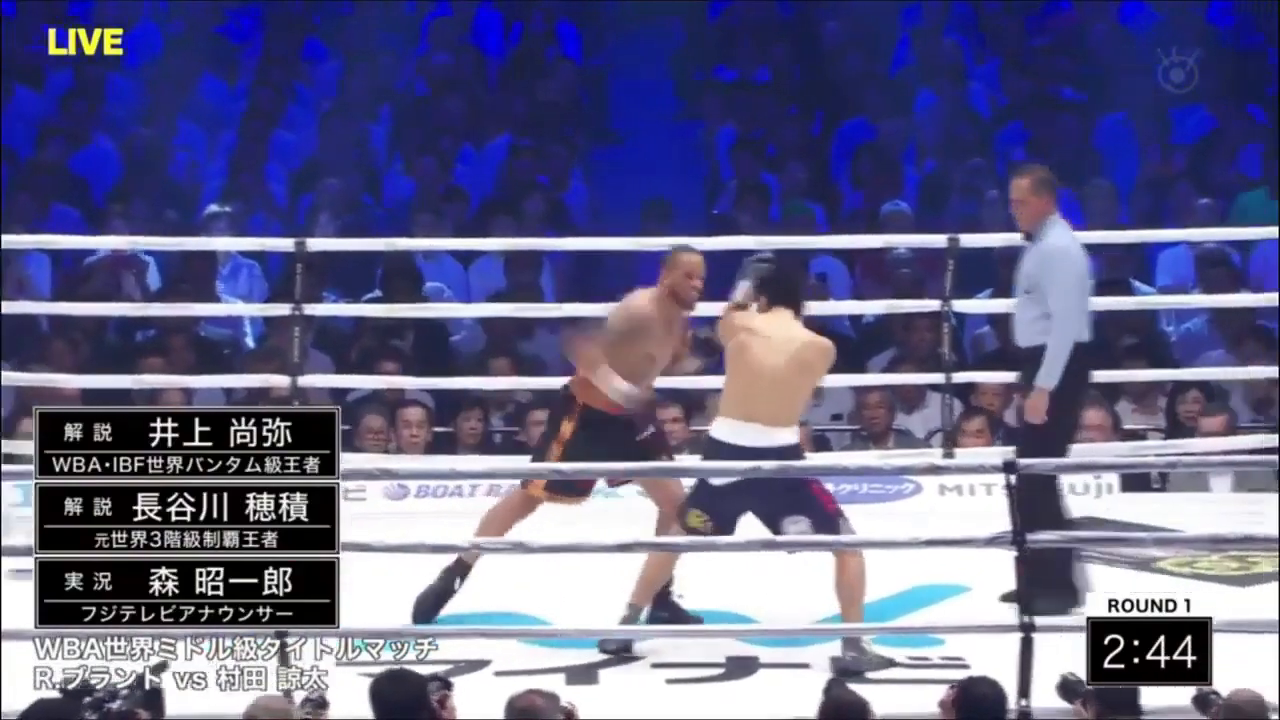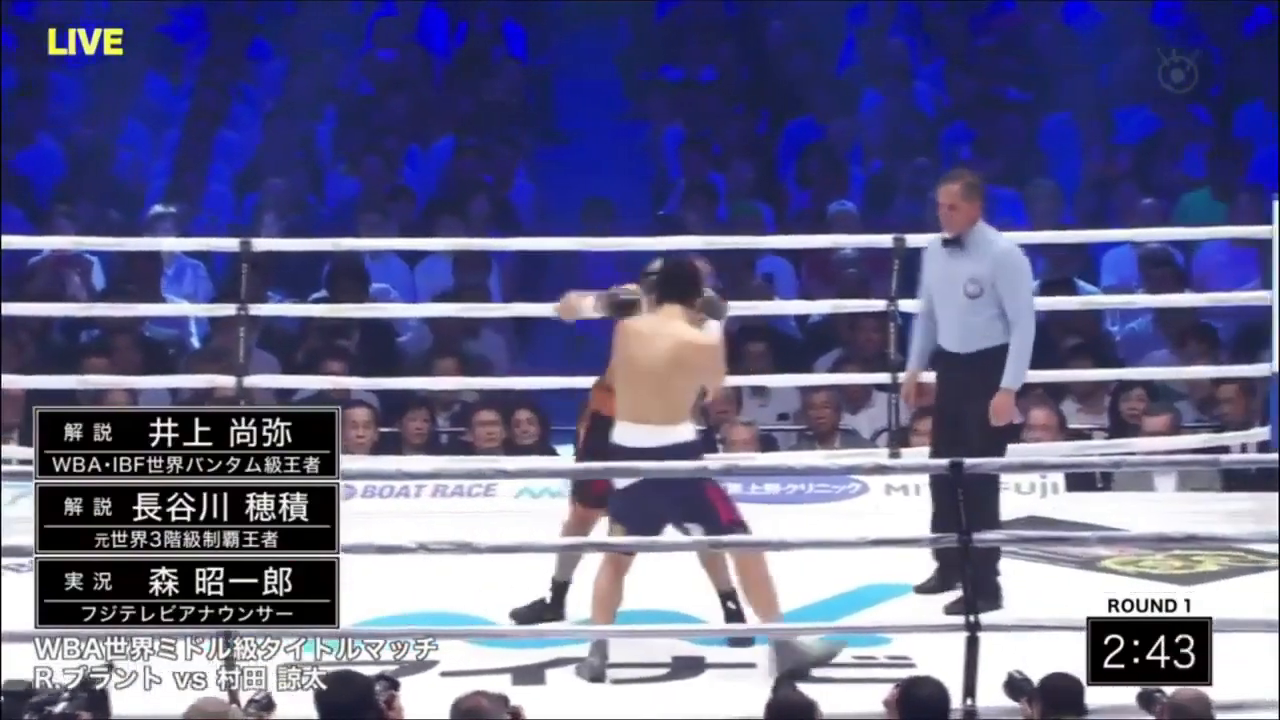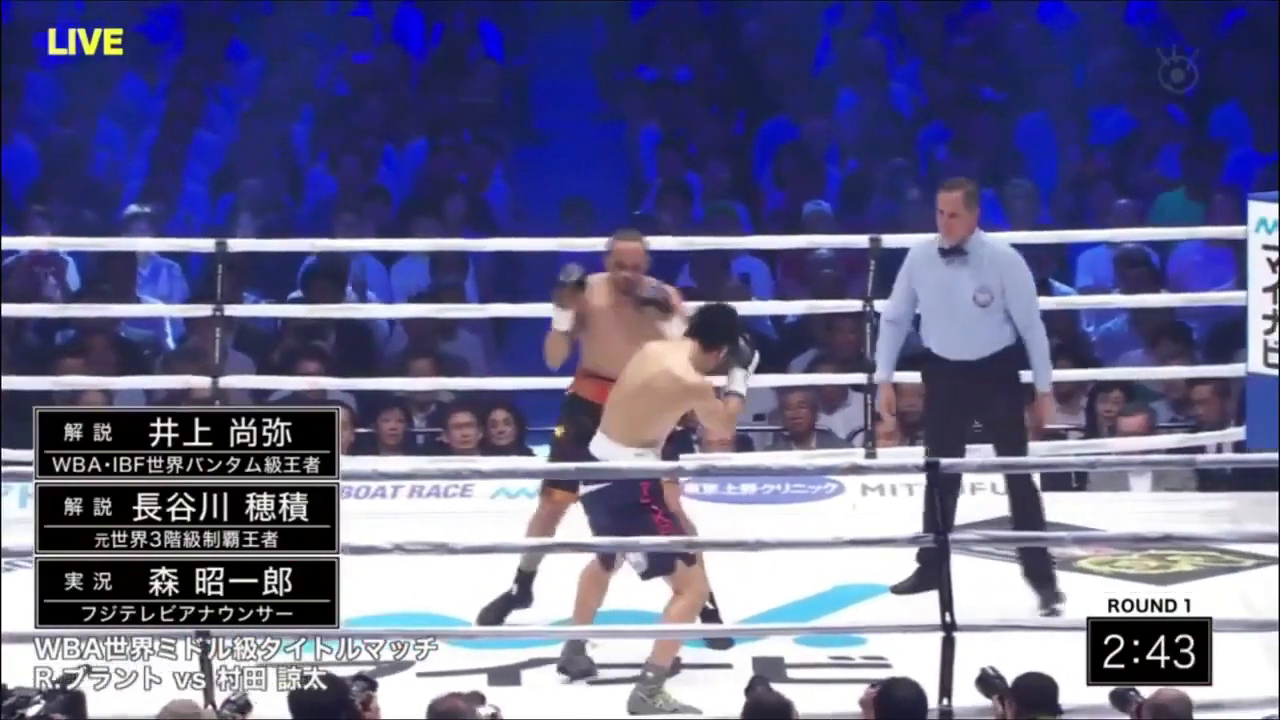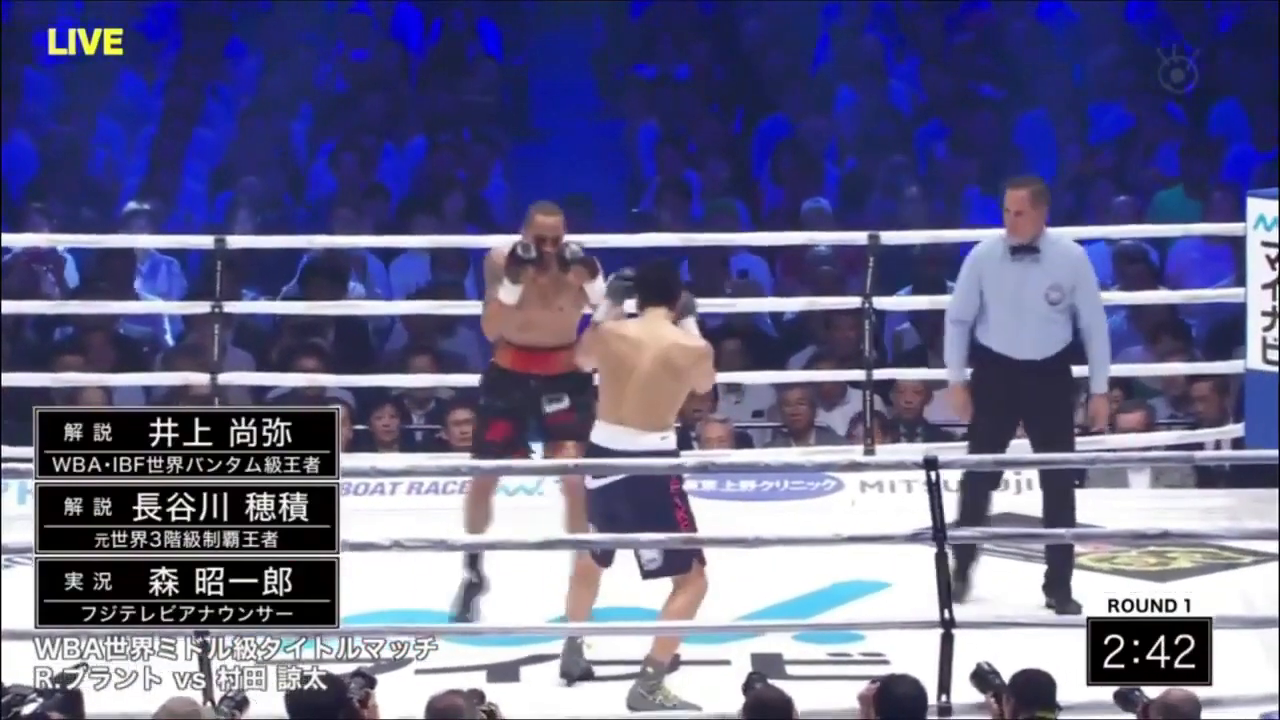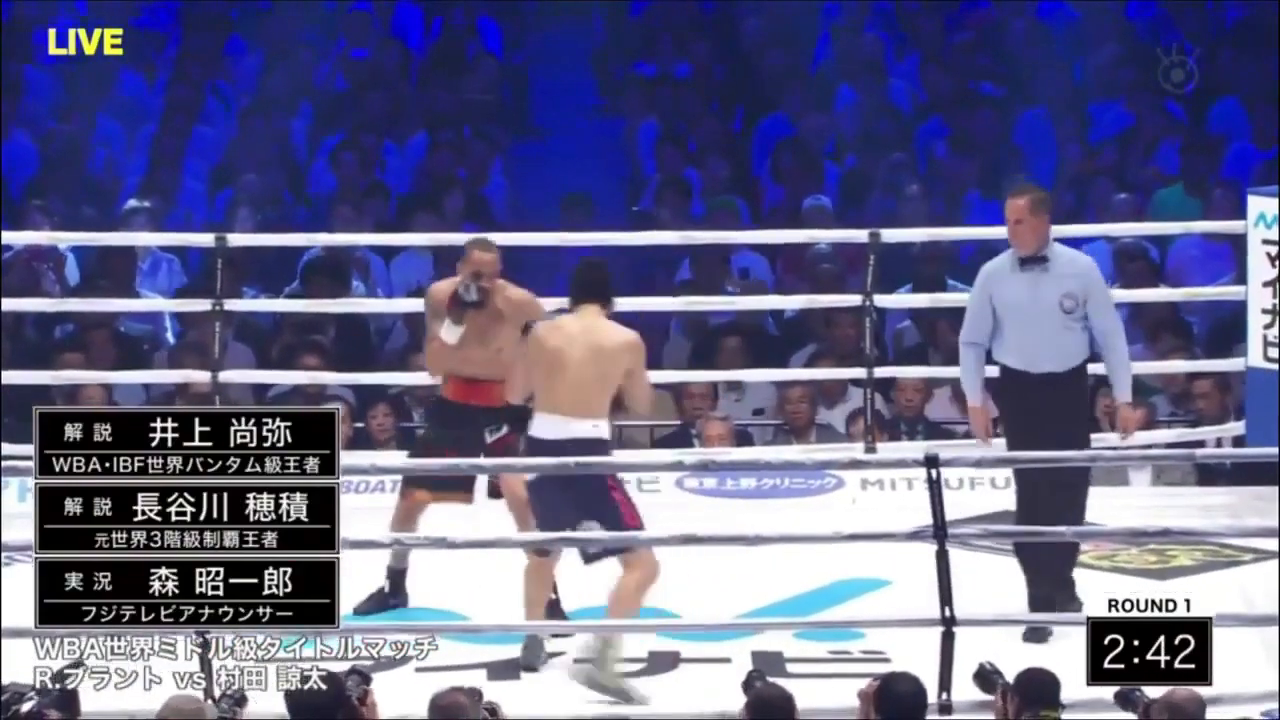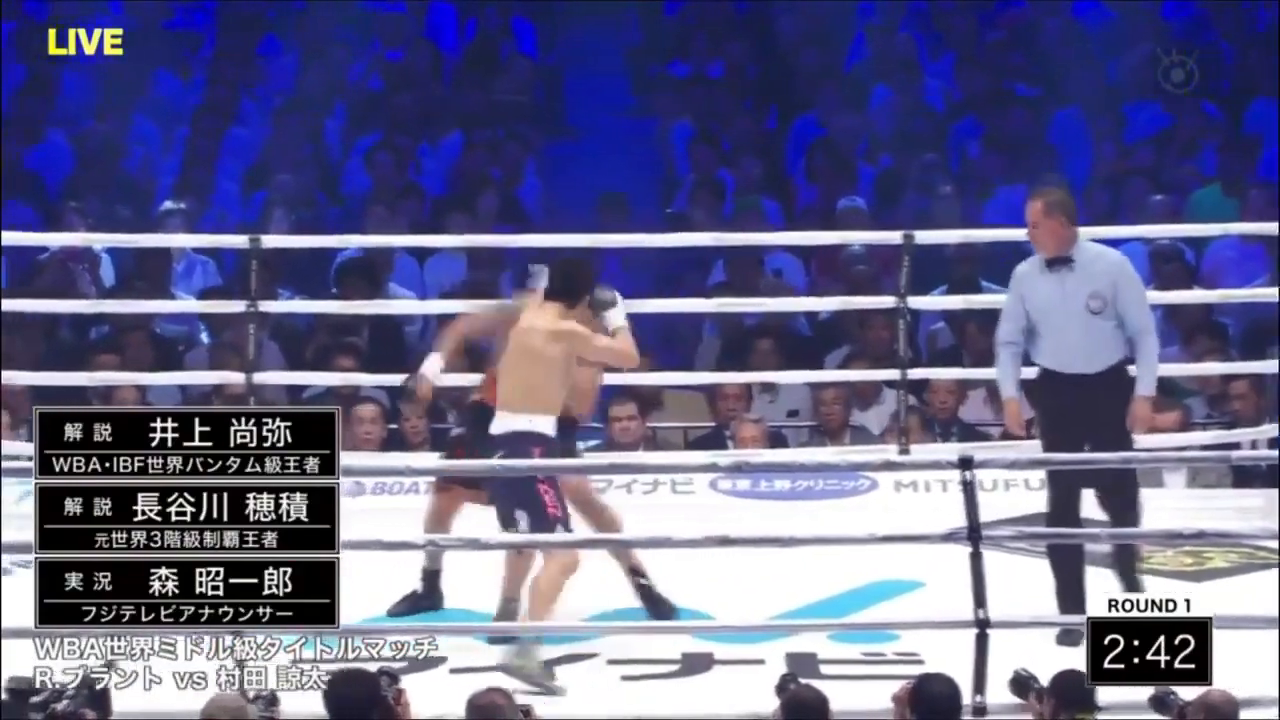
dt=0.4s
person 1, frame 1
left shoulder: (1057, 248)
right shoulder: (1042, 244)
left elbow: (1066, 323)
left wrist: (1044, 387)
right wrist: (1038, 379)
left hip: (1057, 369)
right hip: (1044, 365)
left knee: (1035, 474)
right knee: (1031, 472)
left ankle: (1052, 585)
right ankle: (1040, 579)
person 1, frame 2
left shoulder: (1002, 254)
right shoulder: (936, 252)
left elbow: (1022, 324)
left wrist: (1008, 389)
right wrist: (914, 369)
left hip: (989, 369)
right hip: (952, 368)
left knee: (978, 478)
right knee: (943, 471)
left ankle: (984, 587)
right ankle: (952, 565)
person 1, frame 3
left shoulder: (1004, 260)
right shoulder: (920, 258)
left elbow: (1030, 326)
right elbow: (895, 319)
left wrist: (1043, 389)
right wrist: (885, 379)
left hip: (995, 373)
right hip: (944, 374)
left knee: (1016, 472)
right knee: (940, 474)
left ankle: (1041, 578)
right ankle: (931, 566)
person 1, frame 4
left shoulder: (1072, 258)
right shoulder: (983, 256)
left elbow: (1093, 325)
right elbow: (958, 319)
left wrist: (1099, 389)
right wrist: (957, 380)
left hip: (1051, 374)
right hip: (996, 372)
left knee: (1059, 481)
right knee: (980, 472)
left ankle: (1059, 584)
right ankle: (962, 564)
person 1, frame 5
left shoulder: (1080, 268)
right shoulder: (993, 274)
left elbow: (1110, 334)
right elbow: (971, 342)
left wrist: (1123, 397)
right wrist: (974, 401)
left hip: (1070, 388)
right hip: (1019, 391)
left knee: (1071, 490)
right knee: (1032, 495)
left ankle: (1061, 583)
right ankle: (1041, 604)
person 1, frame 6
left shoulder: (1111, 265)
right shoulder: (1025, 275)
left elbow: (1144, 332)
right elbow: (1009, 341)
left wrist: (1144, 393)
right wrist: (1010, 396)
left hip: (1108, 387)
right hip: (1056, 391)
left knee: (1120, 489)
right knee: (1063, 498)
left ankle: (1126, 568)
right ankle: (1072, 610)
person 2, frame 1
left shoulder: (741, 325)
right shoulder: (821, 347)
left elbow: (720, 327)
left wrist: (745, 286)
left hip: (725, 454)
right hip: (780, 460)
right knee: (847, 548)
left ankle: (626, 628)
right ankle: (853, 650)
person 2, frame 2
left shoulder: (627, 328)
right shoulder: (702, 343)
right wrist: (715, 321)
left hip: (626, 456)
right hip: (675, 457)
left knee: (615, 557)
right knee: (745, 551)
left ankle: (596, 654)
right ankle: (785, 647)
person 2, frame 3
left shoulder: (651, 349)
right shoulder: (692, 382)
right elbow: (724, 427)
right wrist: (741, 375)
right hip: (628, 484)
left knee: (606, 560)
right knee: (693, 585)
left ankle: (574, 651)
right ankle: (648, 689)
person 2, frame 4
left shoulder: (610, 333)
right shoulder: (693, 348)
left elbow: (582, 360)
right elbow: (704, 386)
left wrist: (608, 304)
right wrist: (690, 321)
left hip: (603, 460)
right hip: (651, 468)
left knee: (592, 560)
right knee: (691, 581)
left ankle: (572, 652)
right ankle: (648, 685)
person 2, frame 5
left shoulder: (542, 332)
right shoulder: (627, 340)
right elbow: (641, 404)
left hip: (542, 451)
right hip: (586, 456)
left knee: (543, 552)
right knee: (641, 564)
left ankle: (533, 645)
right ankle: (599, 660)
person 2, frame 6
left shoulder: (524, 322)
right shoulder: (567, 332)
right elbow: (628, 358)
right wrist: (614, 312)
left hip: (504, 447)
right hip: (528, 449)
left knee: (525, 536)
right knee: (563, 556)
left ankle: (517, 635)
right ankle: (525, 651)
person 3, frame 1
left shoulder: (676, 316)
right shoulder: (641, 308)
left elbow: (676, 361)
right elbow: (582, 350)
right wrist: (624, 392)
left hip: (628, 412)
right hip: (588, 409)
left knee: (674, 500)
right knee: (526, 499)
left ankle: (661, 599)
right ankle: (453, 577)
person 3, frame 2
right shoulder: (634, 298)
right elbow: (567, 308)
right wrist: (599, 302)
right hip: (610, 413)
right knee: (583, 516)
left ankle: (731, 607)
right ankle: (556, 598)
person 3, frame 3
left shoulder: (665, 297)
right shoulder: (587, 291)
right elbow: (553, 362)
left wrist: (667, 319)
right wrist: (563, 309)
right hip: (589, 405)
right knee: (552, 504)
right ankle: (520, 588)
person 3, frame 4
left shoulder: (577, 264)
right shoulder: (500, 259)
right elbow: (491, 331)
left wrist: (591, 275)
right wrist: (513, 278)
left hip: (564, 376)
right hip: (509, 375)
left knee: (573, 483)
right knee: (483, 479)
right ankle: (473, 572)
person 3, frame 5
left shoulder: (523, 303)
right shoulder: (440, 295)
right elbow: (434, 366)
right wrist: (456, 318)
left hip: (505, 407)
right hip: (454, 406)
left knee: (521, 498)
right knee: (411, 499)
left ankle: (547, 596)
right ankle: (394, 587)
person 3, frame 6
right shoulder: (520, 315)
left elbow: (582, 408)
right elbow: (463, 328)
right wrist: (433, 364)
right hip: (493, 408)
left knee: (584, 498)
right knee: (445, 497)
left ankle: (641, 583)
right ankle: (429, 588)
